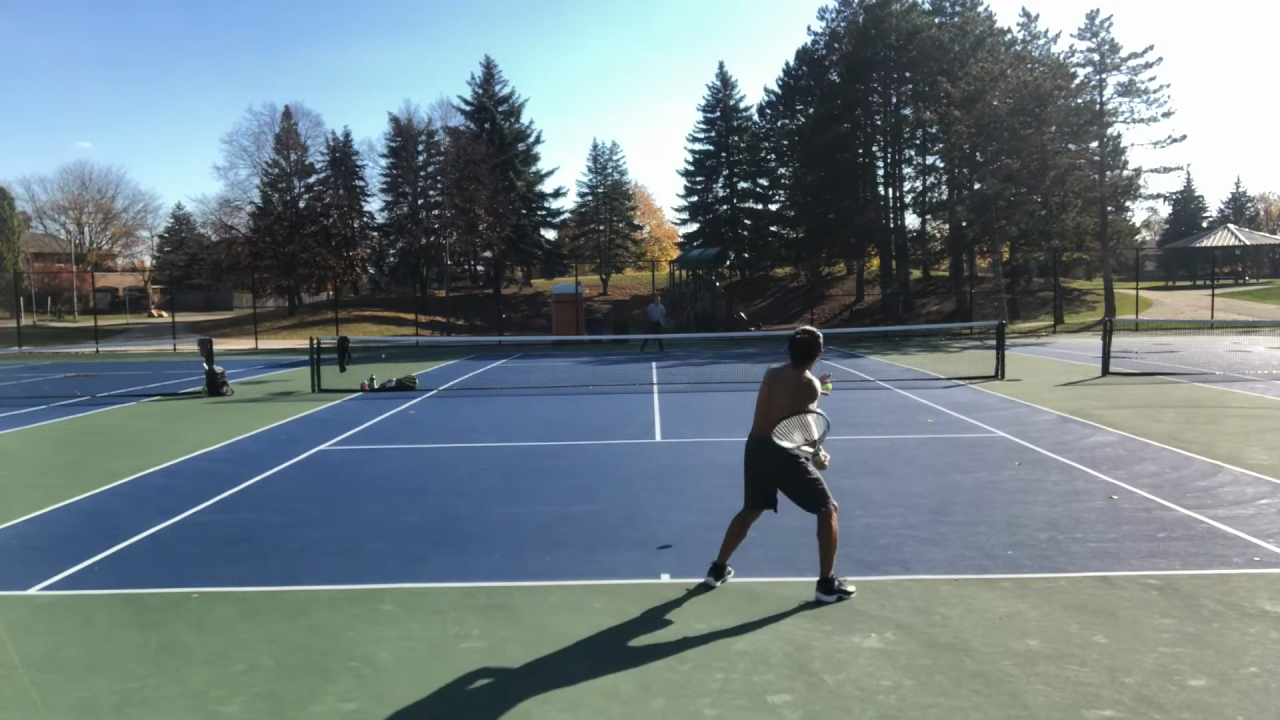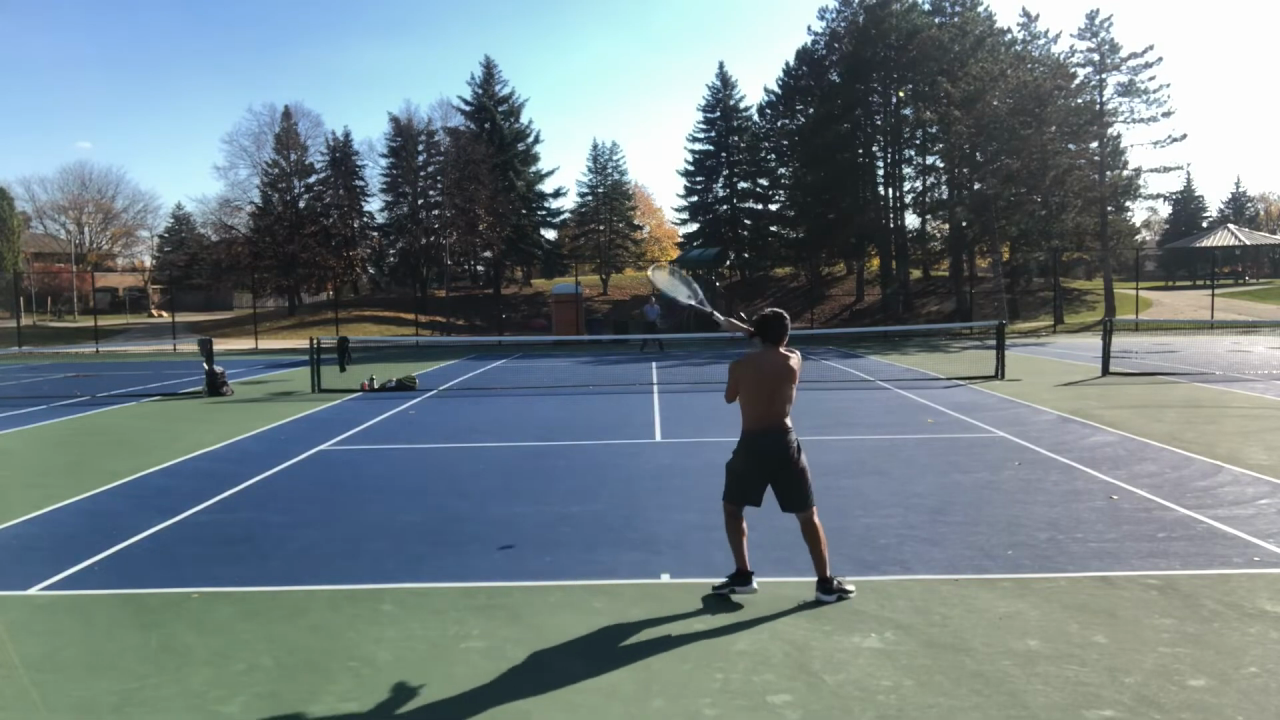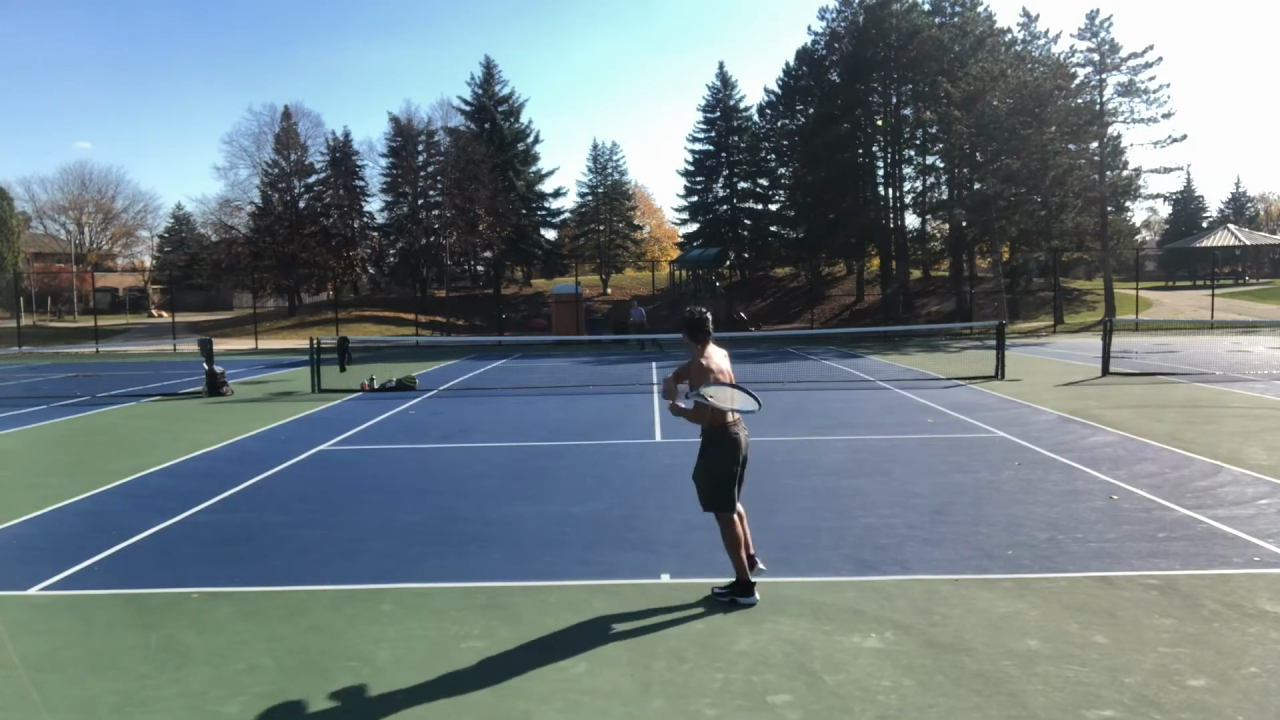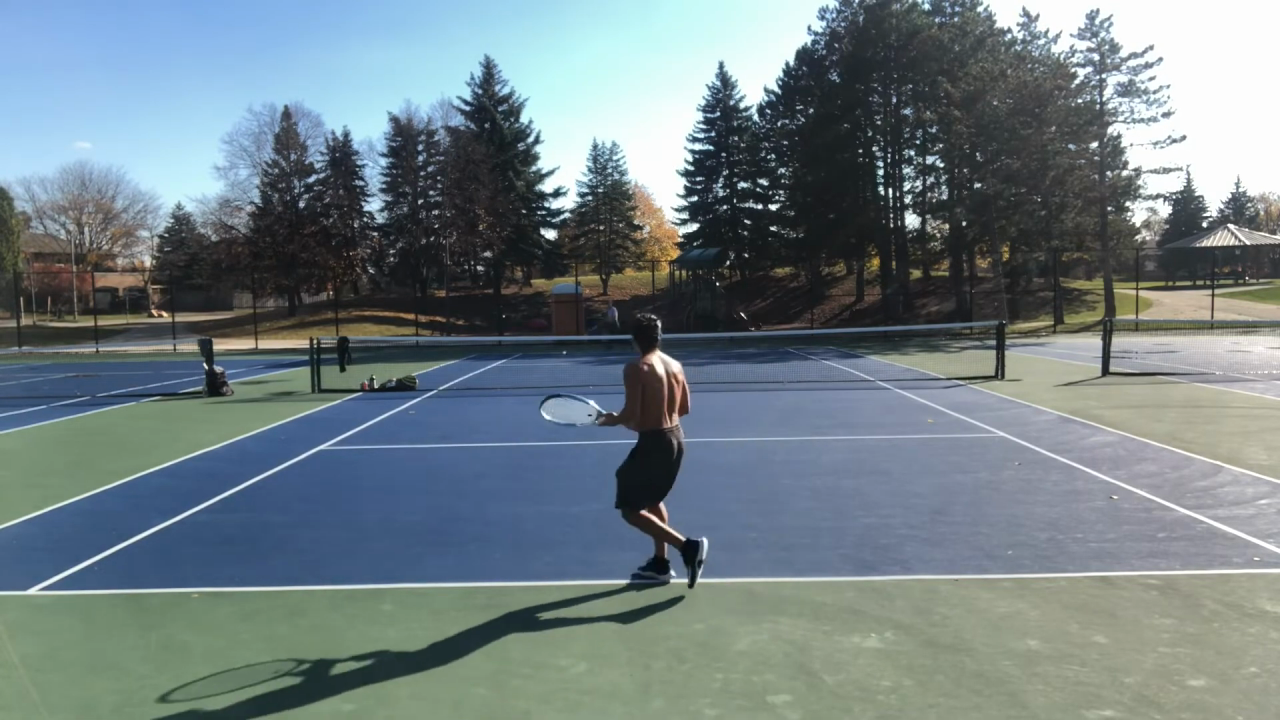
dt=0.4s
person 1, frame 1
left shoulder: (772, 373)
right shoulder: (809, 384)
right wrist: (818, 455)
left hip: (755, 448)
right hip: (783, 454)
left knee: (751, 511)
right knee: (828, 510)
left ankle: (719, 568)
right ankle: (827, 584)
person 1, frame 2
left shoulder: (741, 365)
right shoulder: (794, 360)
left elbow: (730, 398)
right elbow: (774, 345)
right wrist: (736, 325)
left hip: (753, 444)
right hip: (784, 442)
left knee: (732, 506)
right knee: (807, 513)
left ankle: (743, 576)
right ankle: (825, 583)
person 1, frame 3
left shoulder: (701, 365)
right shoulder: (720, 354)
left elbow: (705, 414)
right elbow: (683, 372)
left wrist: (679, 411)
right wrist: (671, 380)
left hip: (720, 440)
right hip: (738, 432)
left knee: (723, 513)
right knee: (731, 503)
left ankle: (745, 585)
right ankle: (750, 557)
person 1, frame 4
left shoulder: (635, 369)
right shoulder: (676, 366)
left elbow: (631, 414)
left wrist: (613, 420)
left hip: (653, 443)
right hip: (675, 439)
left knee: (632, 511)
right knee: (653, 501)
left ankle: (689, 546)
right ankle: (660, 563)
